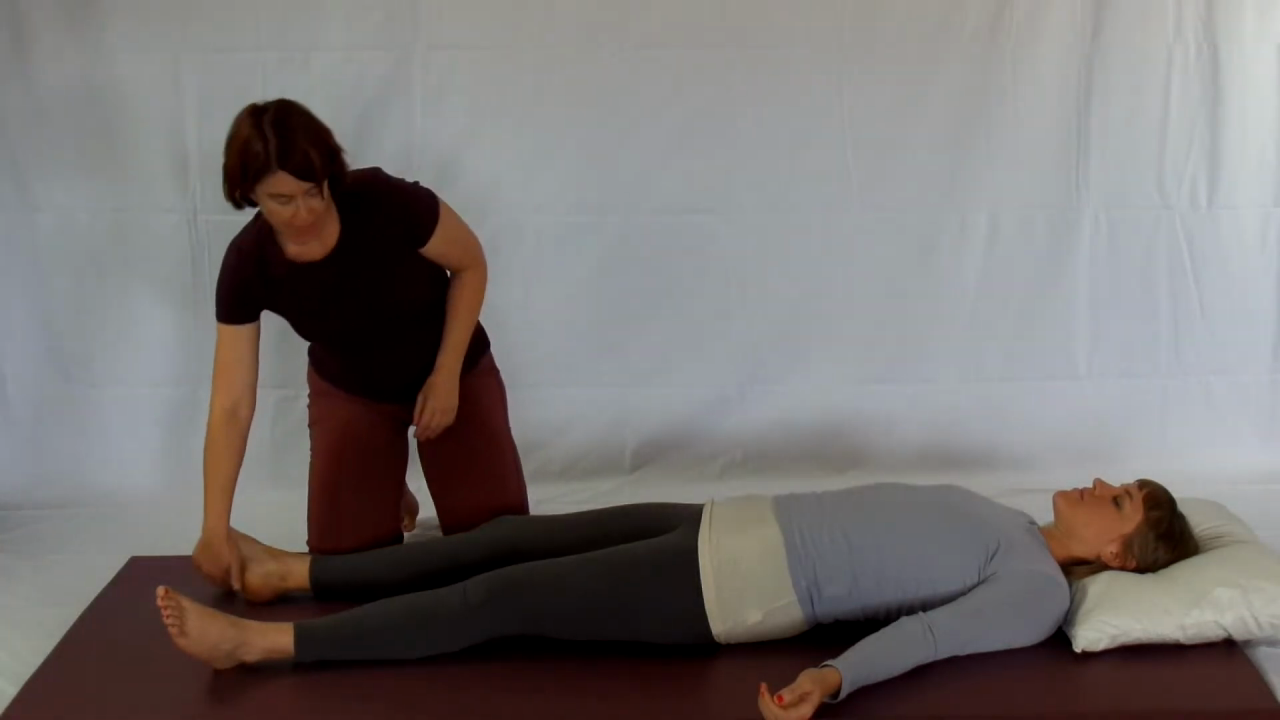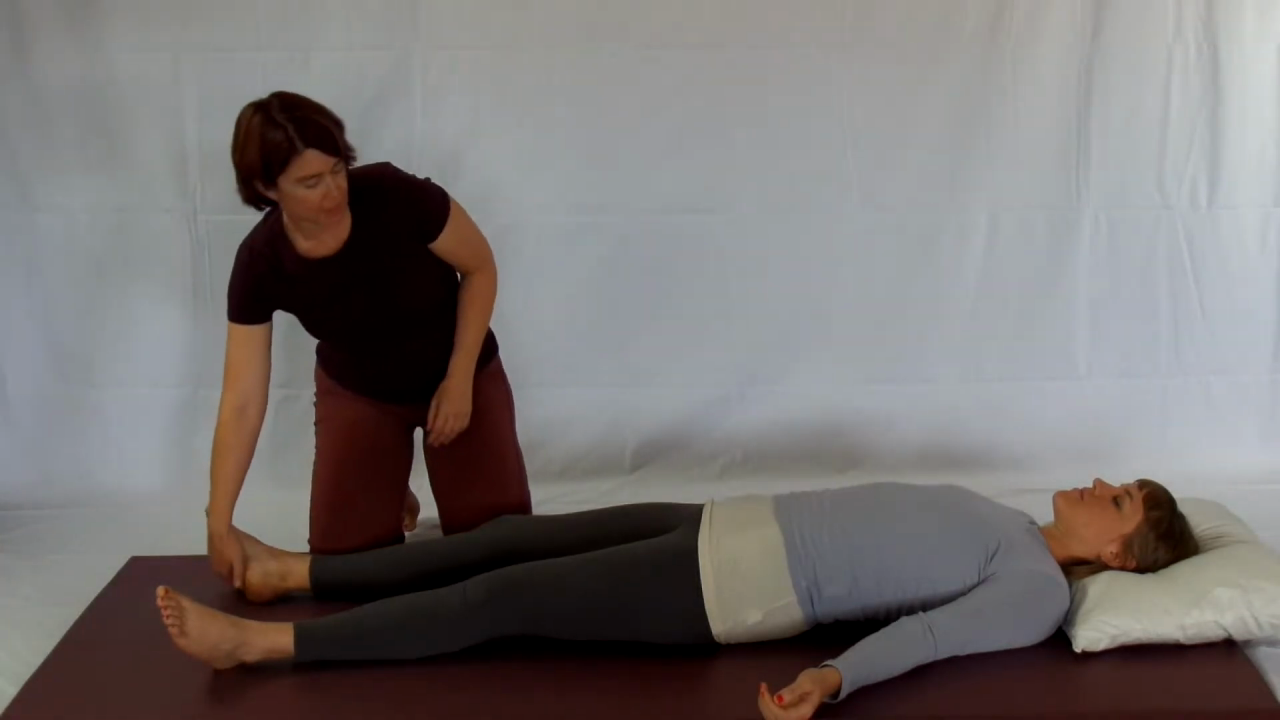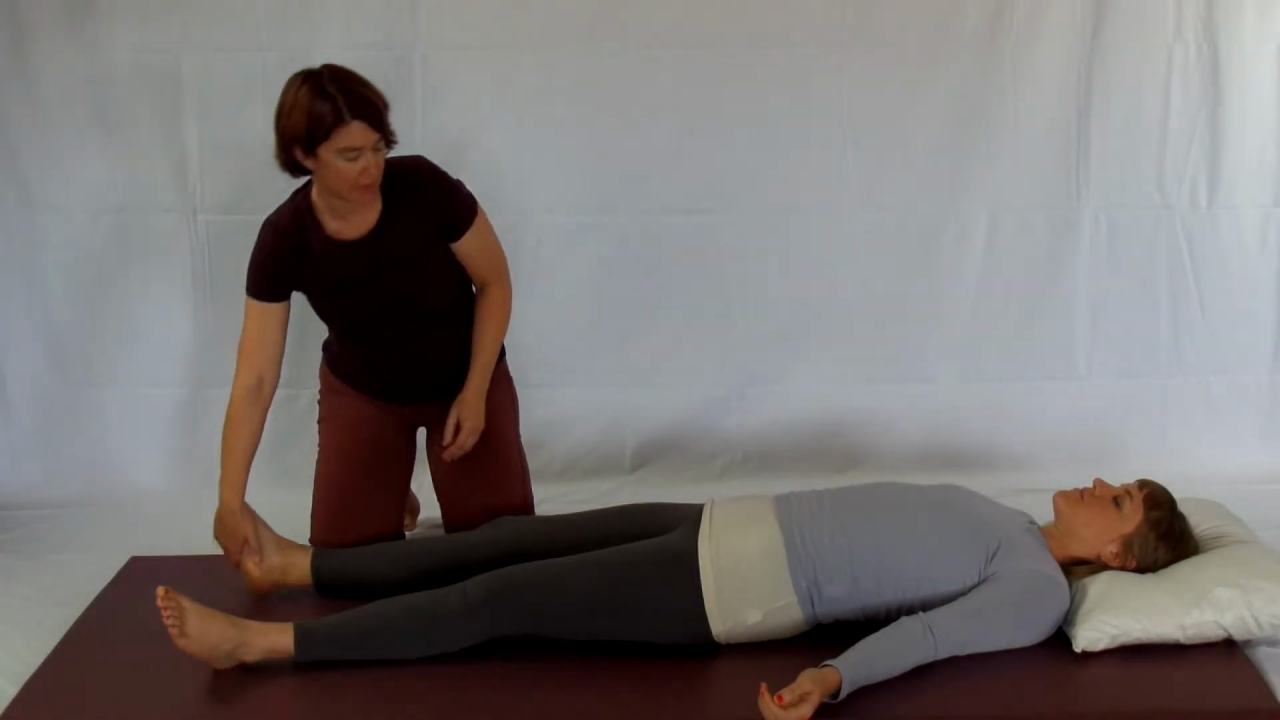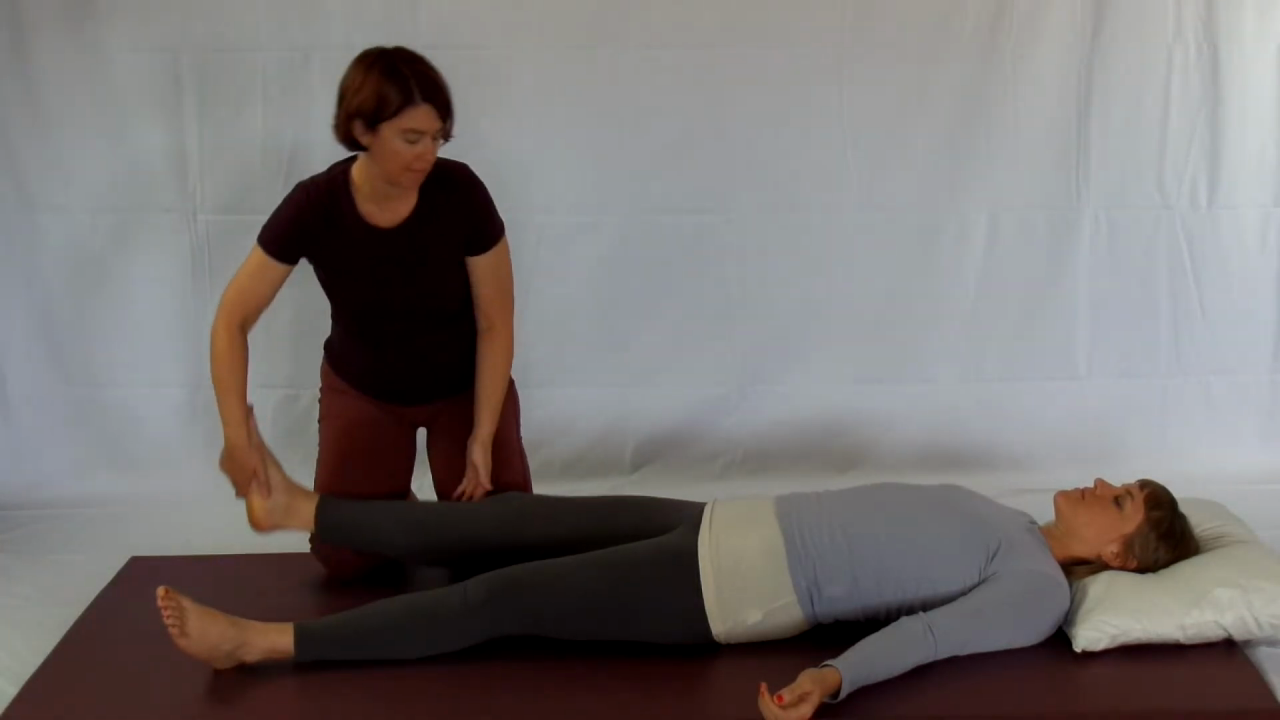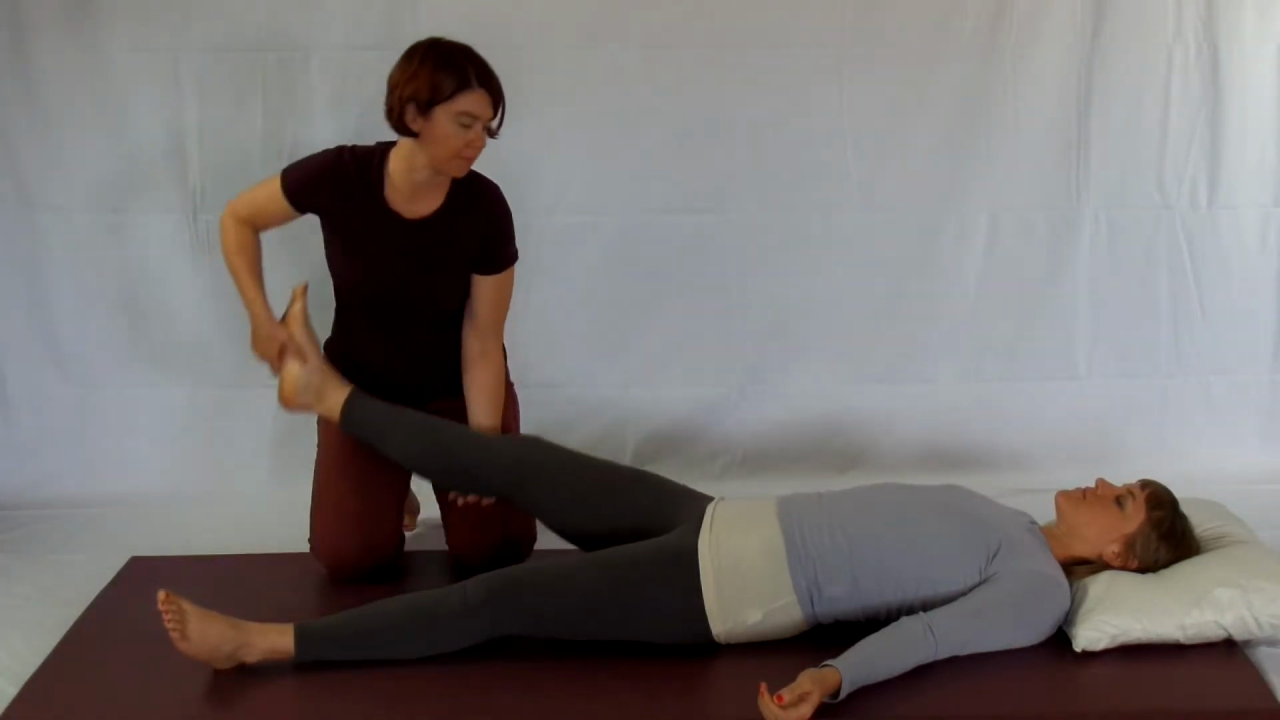
dt=0.4s
person 1, frame 1
left shoulder: (1037, 592)
right shoulder: (1006, 527)
left elbow: (928, 631)
left hip: (740, 589)
right hip: (732, 526)
left knee: (501, 599)
right knee: (507, 539)
right ankle: (287, 569)
person 1, frame 2
left shoulder: (1038, 593)
right shoulder: (1008, 528)
left elbow: (929, 632)
left hip: (738, 591)
right hip: (732, 527)
left knee: (501, 600)
right knee: (509, 539)
right ankle: (290, 571)
person 1, frame 3
left shoulder: (1038, 592)
right shoulder: (1007, 527)
left elbow: (929, 633)
left hip: (739, 592)
right hip: (732, 528)
left knee: (501, 601)
right knee: (508, 539)
right ankle: (295, 562)
person 1, frame 4
left shoulder: (1037, 592)
right shoulder: (1006, 528)
left elbow: (930, 628)
left hip: (737, 591)
right hip: (733, 524)
left knee: (500, 601)
right knee: (510, 519)
right ankle: (298, 506)
person 1, frame 5
left shoulder: (1037, 594)
right shoulder: (1007, 528)
left elbow: (931, 631)
left hip: (732, 591)
right hip: (727, 525)
left knee: (498, 602)
right knee: (521, 465)
right ankle: (326, 393)
person 2, frame 1
left shoulder: (384, 202)
right shoulder: (248, 264)
left elbow: (470, 266)
right elbow: (231, 405)
left wrist: (445, 375)
right wrist: (215, 529)
left hip: (452, 373)
right hip: (348, 393)
right knee: (344, 555)
right ankle: (385, 493)
person 2, frame 2
left shoulder: (395, 195)
right shoulder: (261, 263)
left elbow: (479, 268)
right elbow: (242, 402)
left wrist: (459, 379)
right wrist: (219, 524)
left hip: (457, 376)
right hip: (356, 393)
right knee: (344, 553)
right ankle: (389, 492)
person 2, frame 3
left shoulder: (426, 188)
right shoulder: (285, 239)
left elbow: (494, 283)
right elbow: (255, 380)
left wrist: (475, 393)
right wrist: (231, 501)
left hip: (462, 381)
right hip: (361, 393)
right knee: (346, 551)
right ankle: (391, 490)
person 2, frame 4
left shoulder: (460, 194)
right shoulder: (314, 207)
left elbow: (495, 327)
right elbow: (231, 322)
left wrist: (483, 439)
right wrist: (237, 433)
left hip: (462, 388)
right hip: (361, 391)
right knee: (347, 557)
right ankle: (388, 496)
person 2, frame 5
left shoulder: (484, 207)
right shoulder: (339, 176)
left elbow: (482, 342)
right elbow: (237, 220)
right wrist: (262, 319)
left hip: (458, 390)
right hip: (361, 387)
left knee: (498, 546)
right knee: (348, 557)
right ankle: (392, 484)
